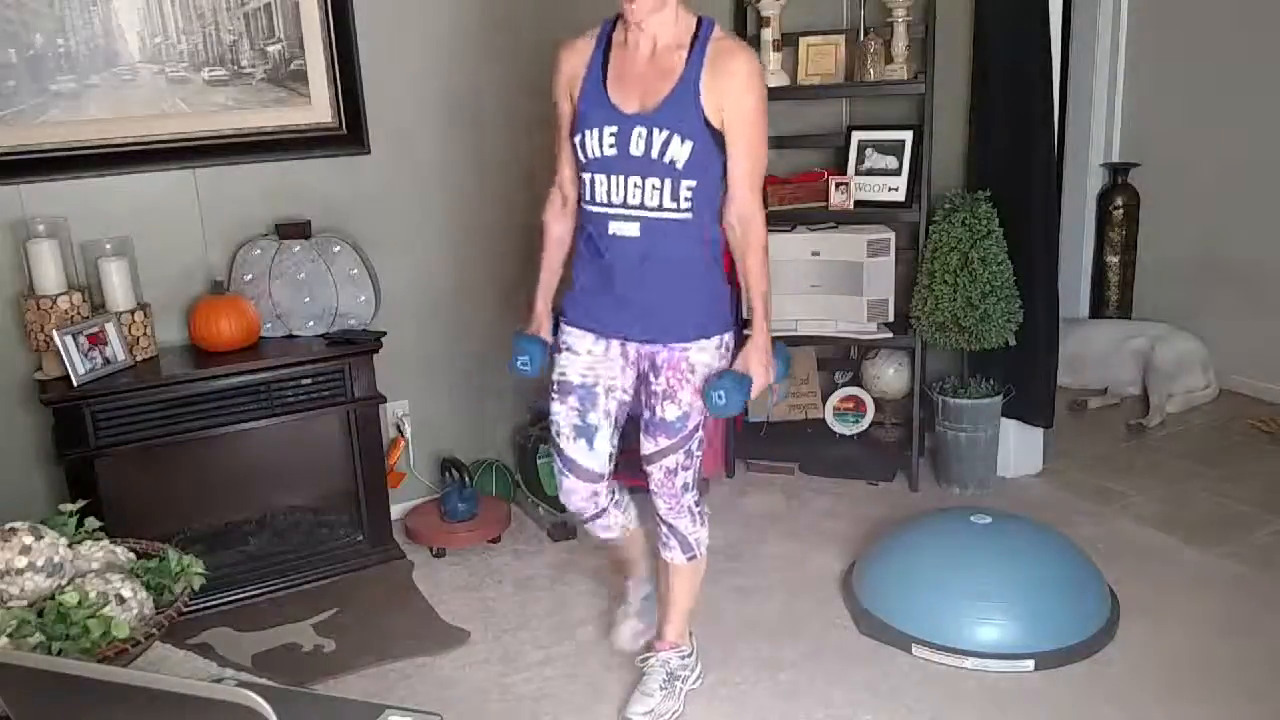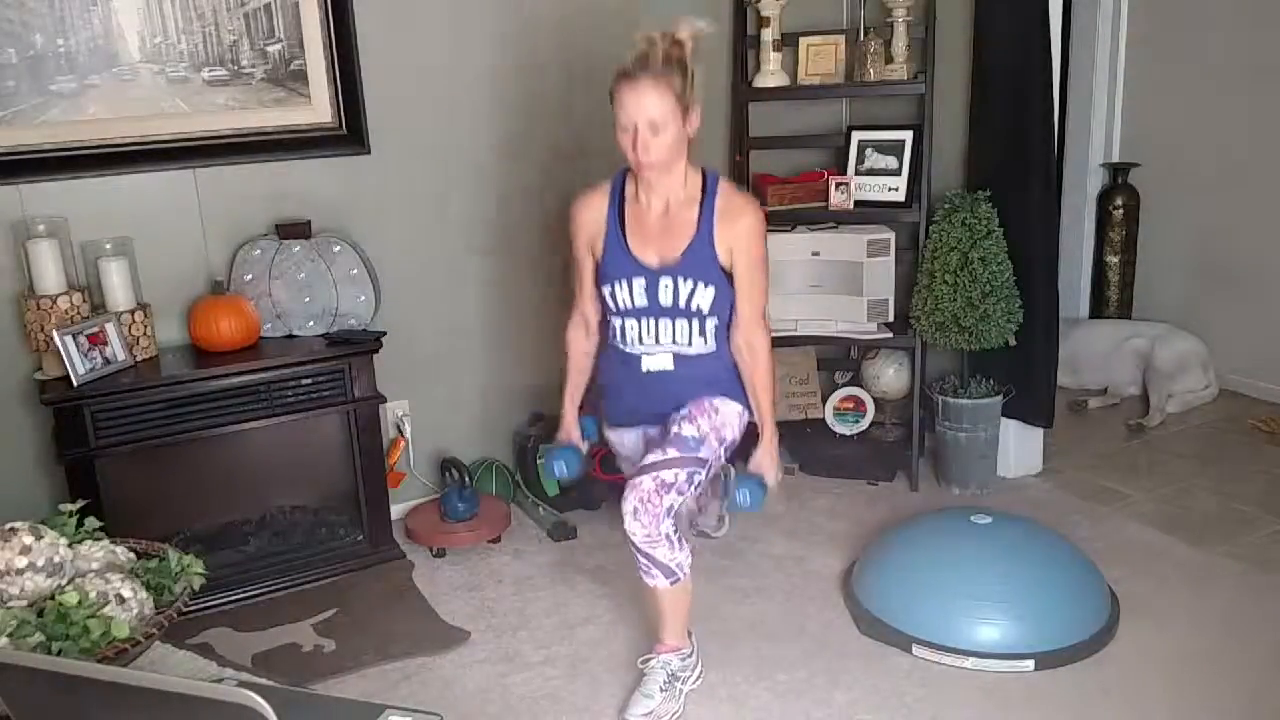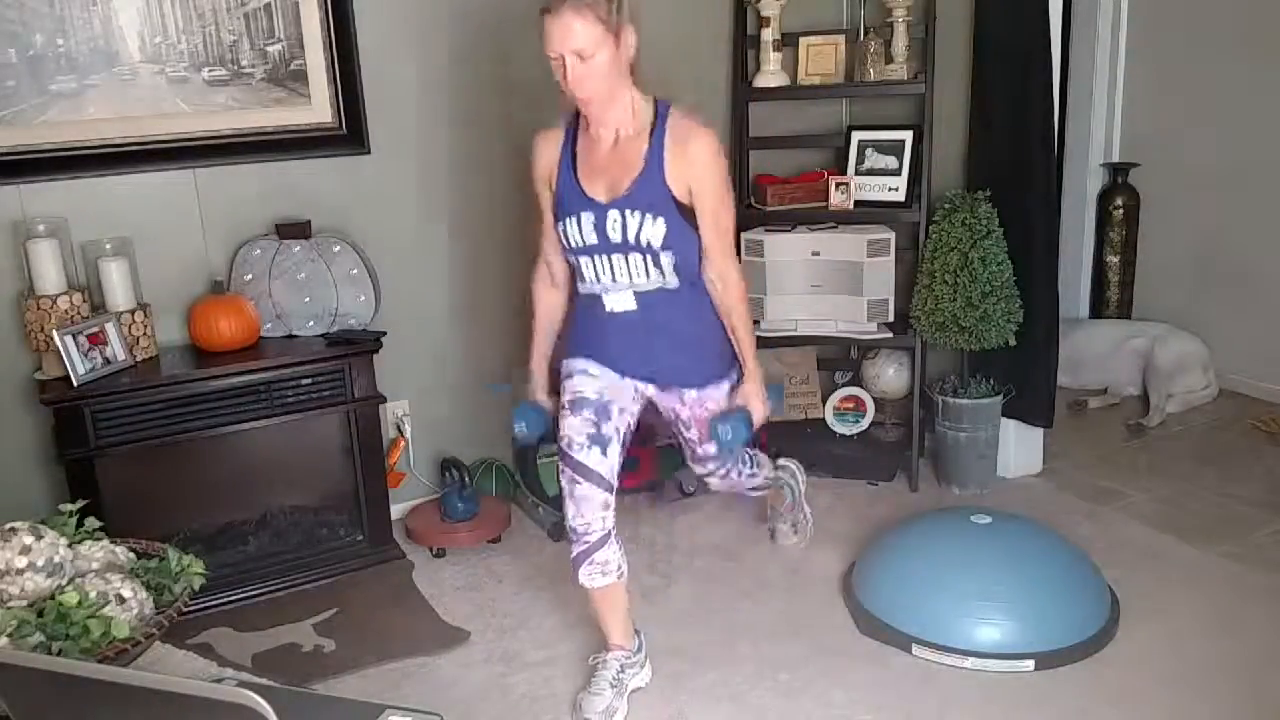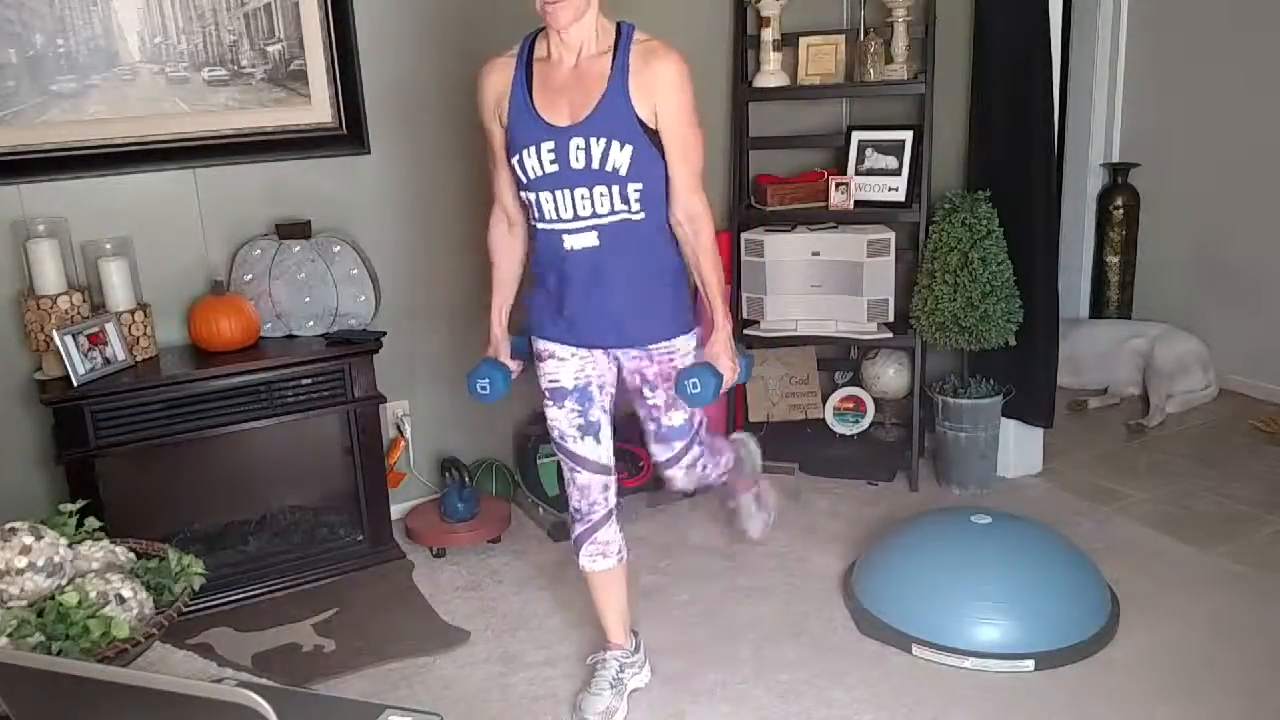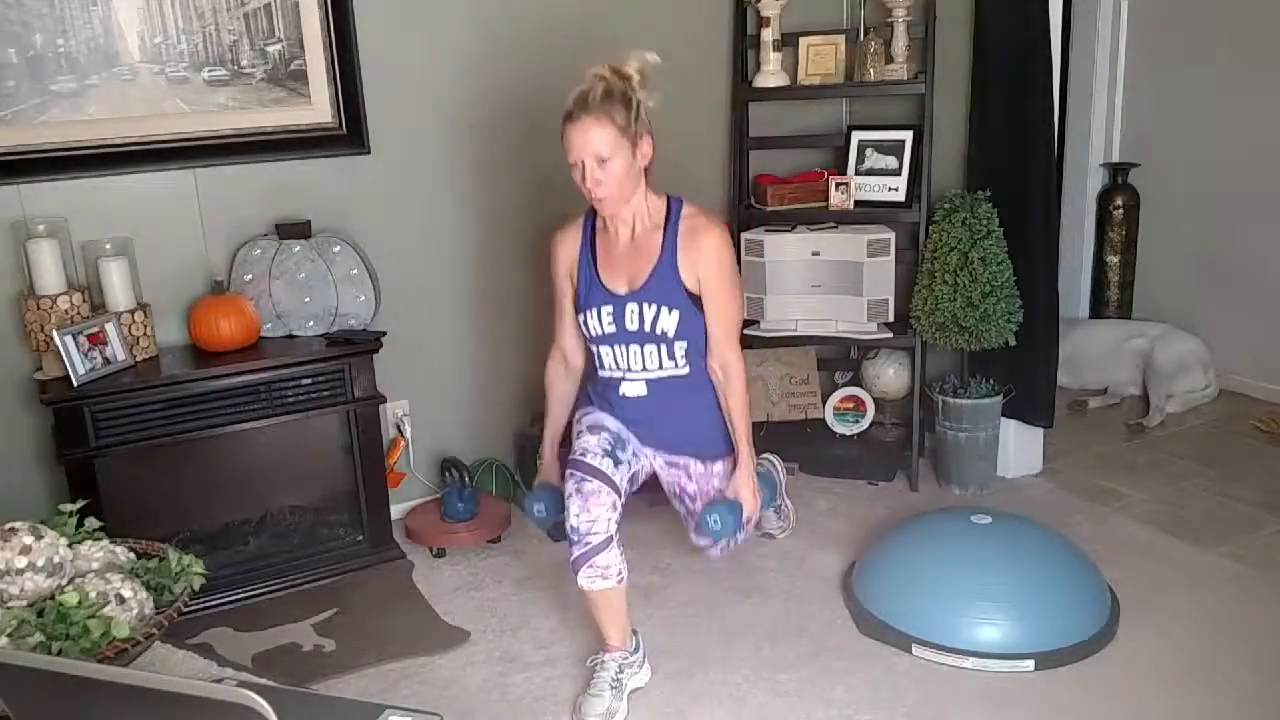
dt=1s
person 1, frame 1
left shoulder: (727, 67)
right shoulder: (577, 61)
left elbow: (744, 212)
right elbow: (566, 196)
left wrist: (759, 335)
right wrist: (541, 304)
left hip: (687, 327)
right hip: (596, 317)
left knee: (667, 478)
right knee: (578, 481)
left ankle: (674, 649)
right ankle: (642, 571)
person 1, frame 2
left shoulder: (732, 217)
right shoulder: (593, 213)
left elbow: (751, 337)
right elbow: (586, 318)
left wrist: (768, 438)
right wrist: (569, 415)
left hip: (709, 399)
right hip: (630, 403)
left knee: (645, 509)
right knee: (655, 494)
left ankle: (675, 653)
right ankle: (700, 494)
person 1, frame 3
left shoulder: (689, 146)
right shoulder: (550, 152)
left elbow: (722, 267)
right elbow: (552, 269)
left wrist: (750, 371)
right wrist: (537, 368)
left hip: (688, 357)
right hip: (596, 360)
left knee: (720, 474)
right knee: (584, 507)
left ankle: (777, 481)
right ankle: (620, 653)
person 1, frame 4
left shoulder: (653, 69)
right shoulder: (501, 79)
left elbow: (693, 206)
right elbow: (508, 210)
left wrist: (722, 326)
right wrist: (497, 323)
left hip: (651, 322)
right hip: (564, 333)
left knee: (687, 465)
right knee: (588, 497)
left ankle: (740, 460)
right ankle: (621, 654)
person 1, frame 5
left shoulder: (699, 234)
right shoulder: (578, 242)
left elbow: (726, 358)
right elbow: (569, 344)
left wrist: (745, 464)
right wrist: (550, 440)
left hip: (690, 415)
right hip: (607, 416)
left knee: (716, 531)
right knee: (587, 523)
left ankle: (760, 483)
right ankle: (619, 658)
